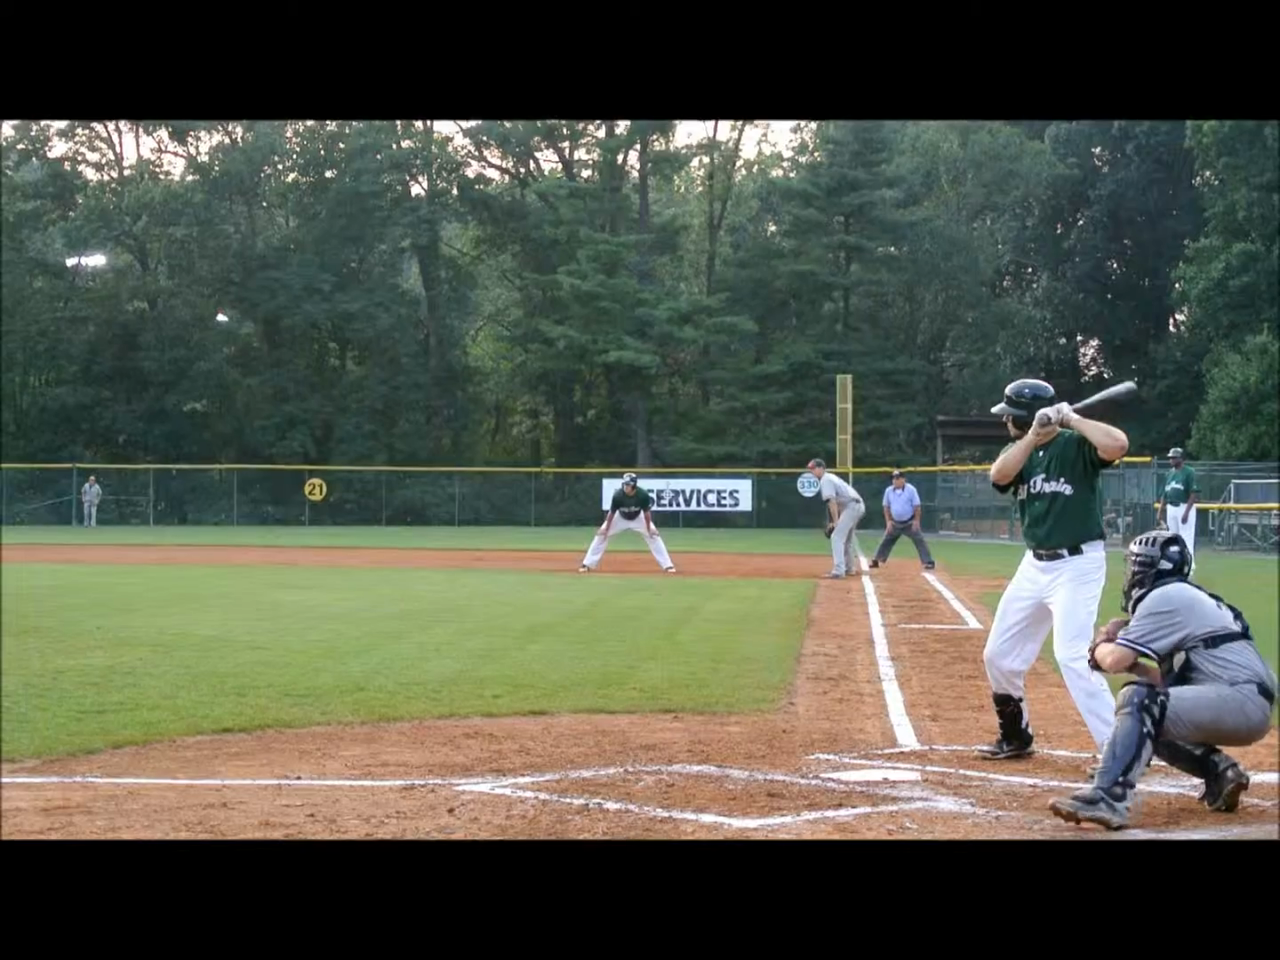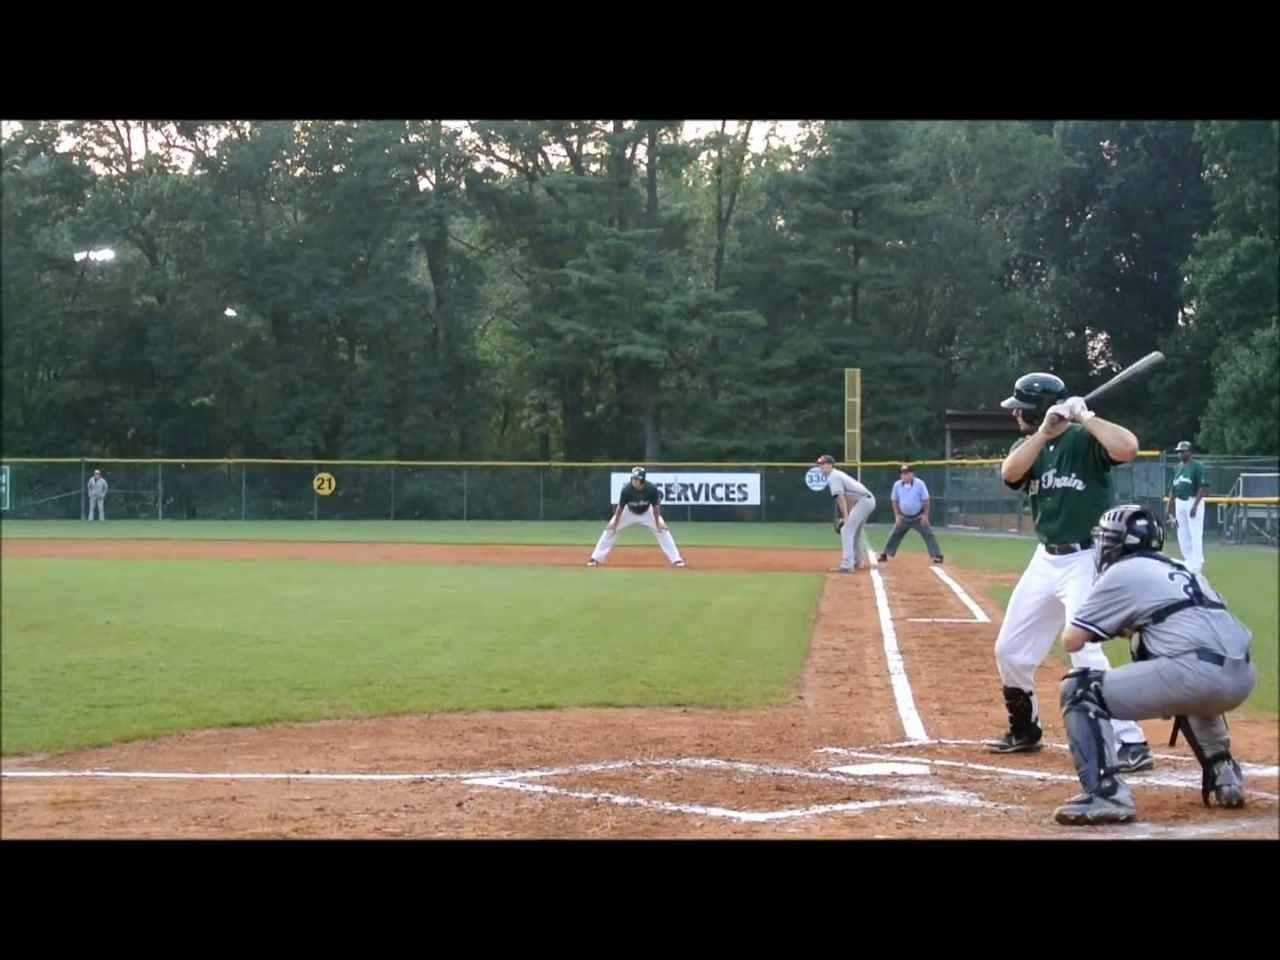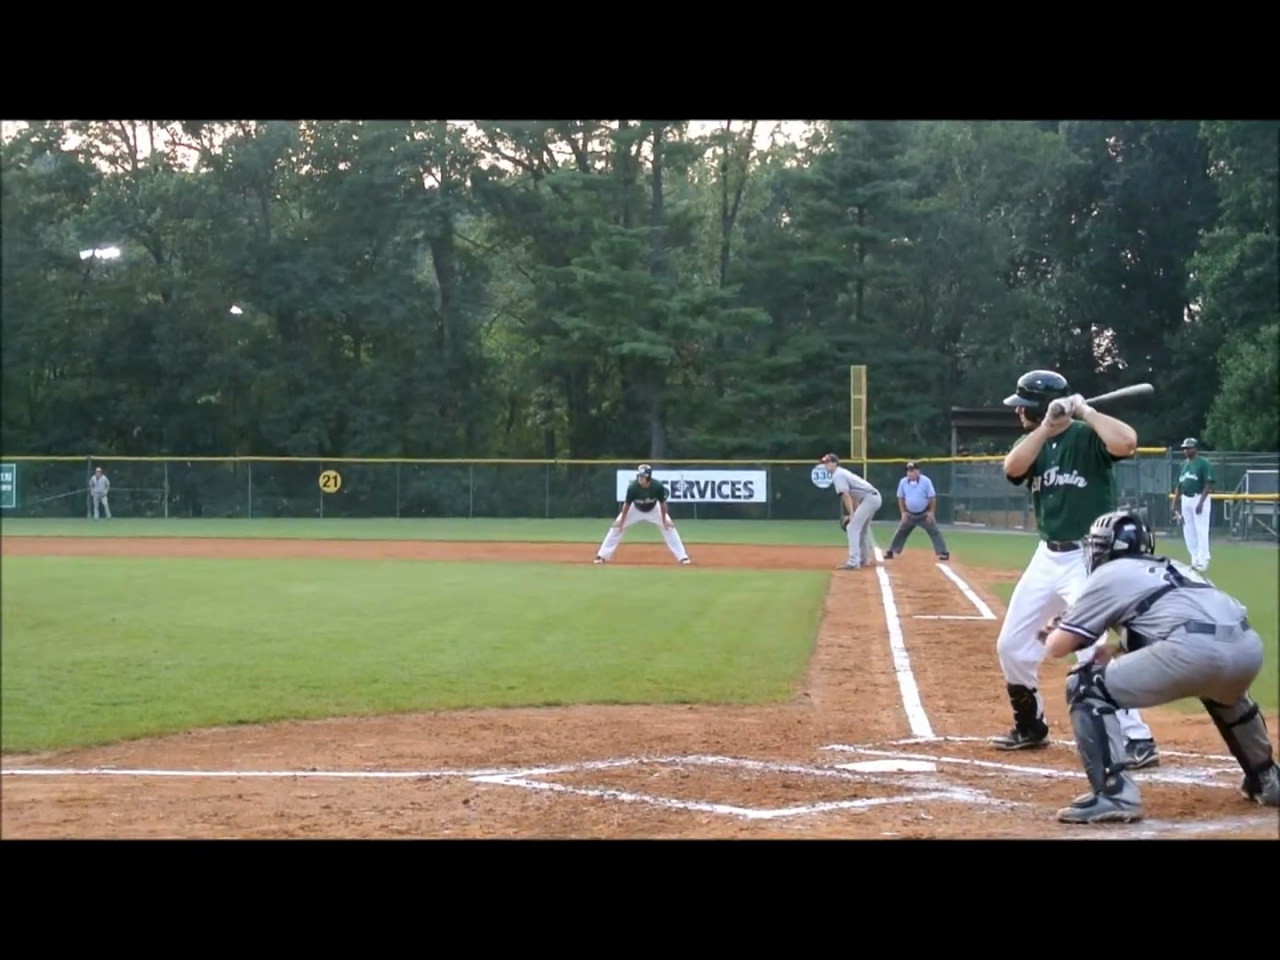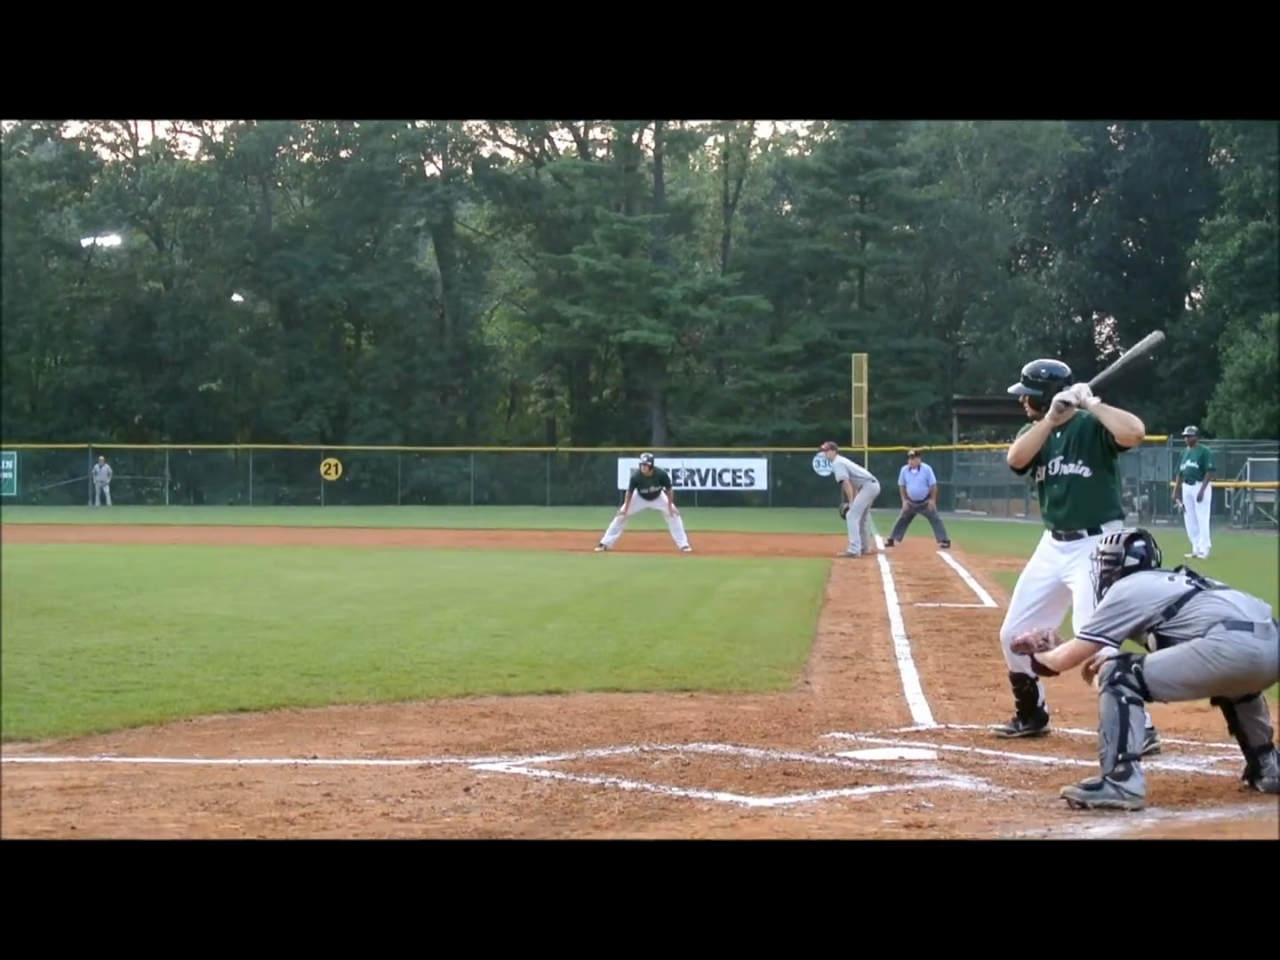
dt=0.4s
person 1, frame 1
left shoulder: (1076, 444)
right shoulder: (1018, 450)
left elbow: (1118, 444)
right elbow: (999, 476)
left wrist: (1073, 418)
right wrist: (1035, 434)
left hip: (1077, 565)
right hip: (1034, 565)
left knee: (1071, 656)
right knee: (999, 654)
right ankle: (1016, 735)
person 1, frame 2
left shoulder: (1086, 439)
right shoulder: (1029, 443)
left elbow: (1128, 447)
right elbow: (1010, 473)
left wrist: (1084, 416)
right wrist: (1046, 431)
left hip: (1089, 560)
right hip: (1046, 560)
left knee: (1084, 651)
right knee: (1010, 648)
left ankle: (1132, 744)
right ankle: (1025, 730)
person 1, frame 3
left shoulder: (1088, 436)
right shoulder: (1031, 441)
left elbow: (1126, 441)
right elbow: (1012, 467)
left wrist: (1084, 411)
right wrist: (1048, 425)
left hip: (1090, 557)
right hip: (1047, 556)
left knee: (1088, 649)
right knee: (1013, 645)
left ankle: (1137, 740)
right ankle: (1031, 726)
person 1, frame 4
left shoulder: (1093, 425)
right shoulder: (1035, 429)
left elbow: (1134, 433)
right elbow: (1016, 458)
left wrist: (1090, 402)
right wrist: (1051, 417)
left hip: (1097, 546)
right hip: (1052, 546)
right knee: (1015, 634)
left ankle: (1140, 728)
right ankle: (1031, 714)
person 2, frame 1
left shoulder: (1166, 597)
right shoulder: (1188, 598)
left elbow: (1114, 661)
right elbow: (1176, 680)
left wrist: (1101, 646)
right wrist: (1136, 666)
left hip: (1241, 704)
right hip: (1248, 707)
left knee: (1138, 699)
right knee: (1148, 722)
left ankle: (1110, 799)
right ankle: (1219, 771)
person 2, frame 2
left shoulder: (1121, 573)
right shoulder: (1175, 569)
left elbow: (1072, 641)
left wrist: (1098, 624)
right wrist: (1122, 624)
left hip: (1198, 671)
right hip: (1242, 676)
left knee: (1079, 691)
left ankle: (1107, 795)
right ankle: (1224, 777)
person 2, frame 3
left shoulder: (1107, 576)
right shoulder: (1166, 567)
left elbow: (1057, 646)
left wrist: (1054, 633)
right wrist: (1116, 650)
left hip: (1198, 651)
right hip: (1247, 646)
left knee: (1084, 686)
right knee: (1222, 691)
left ankle: (1115, 795)
person 2, frame 4
left shoulder: (1126, 590)
right shoulder: (1177, 580)
left elbow: (1066, 660)
left wrist: (1040, 655)
right wrist: (1106, 659)
left hip: (1235, 647)
left knee: (1119, 678)
left ankle: (1120, 784)
